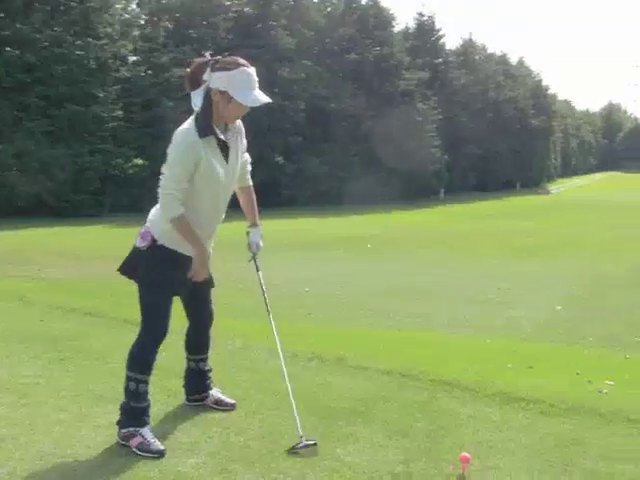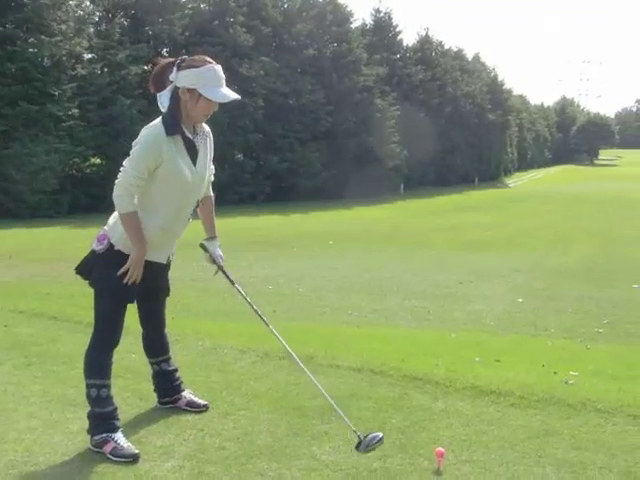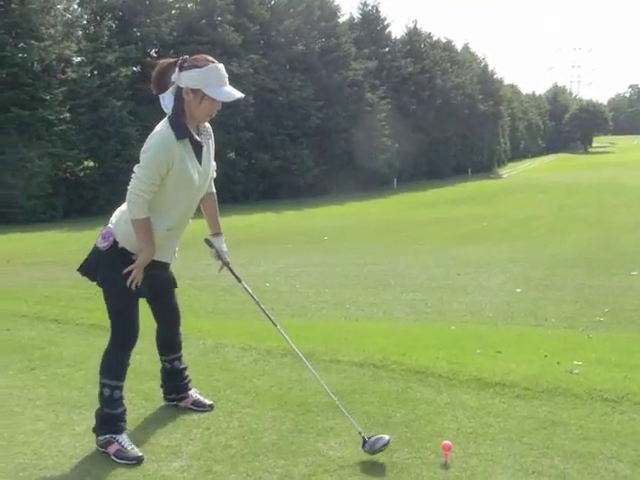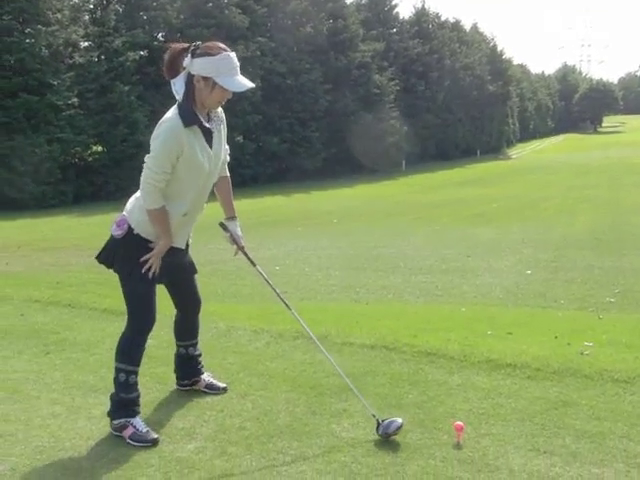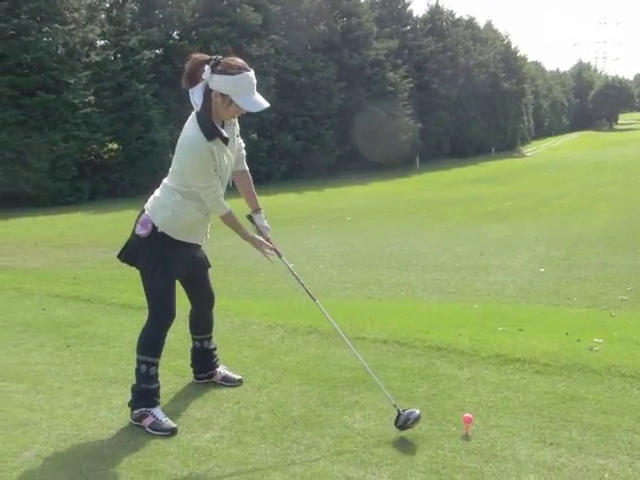
dt=0.4s
person 1, frame 1
left shoulder: (234, 131)
right shoulder: (189, 138)
left elbow: (242, 181)
right elbow: (171, 203)
left wrist: (254, 229)
right wrist: (201, 250)
left hip: (193, 247)
right hip: (164, 245)
left knee: (202, 320)
right knee: (154, 330)
left ankle: (198, 389)
right ankle: (132, 422)
person 1, frame 2
left shoulder: (205, 136)
right shoulder: (156, 137)
left elbow: (204, 192)
right elbow: (123, 195)
left wrist: (212, 240)
right wrist: (138, 250)
left hip: (159, 253)
right hip: (123, 251)
left knee: (155, 326)
right knee: (107, 335)
left ankle: (169, 392)
right ankle: (102, 428)
person 1, frame 3
left shoulder: (205, 134)
right shoulder: (165, 140)
left elbow: (207, 188)
right elbow: (137, 201)
left wrist: (217, 237)
right wrist: (145, 253)
left hip: (158, 250)
right hip: (125, 249)
left knee: (170, 321)
right knee: (125, 334)
left ankle: (176, 389)
right ankle: (109, 429)
person 1, frame 4
left shoulder: (216, 118)
right shoulder: (173, 128)
left elbow: (221, 172)
right elbow: (150, 190)
left wrist: (232, 221)
right wrist: (163, 242)
left hip: (174, 237)
right hip: (141, 236)
left knee: (190, 306)
right knee: (142, 320)
left ankle: (189, 375)
right ankle: (123, 413)
person 1, frame 5
left shoulder: (226, 121)
right shoulder: (197, 141)
left elbow: (239, 168)
right elbow: (215, 203)
left wrist: (259, 215)
right wrist: (250, 238)
left hip: (187, 233)
right hip: (161, 233)
left knee: (204, 301)
right knee: (162, 314)
left ankle: (205, 367)
right ankle: (143, 404)
